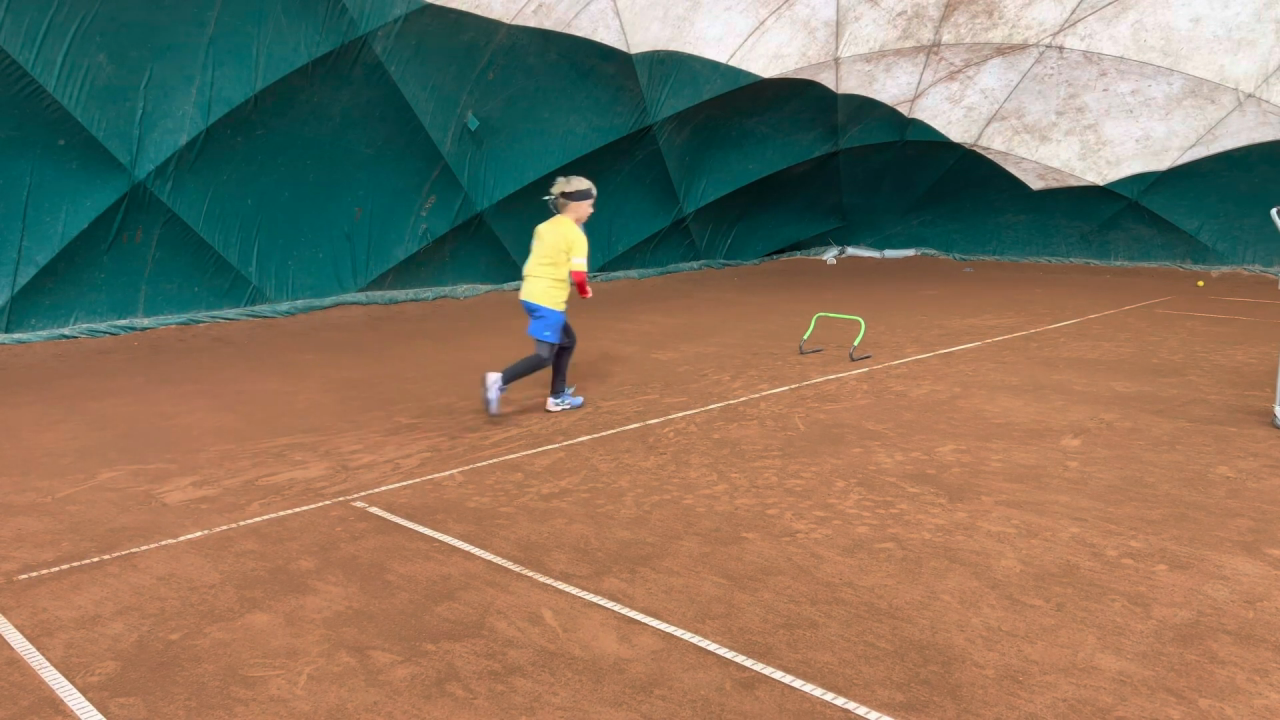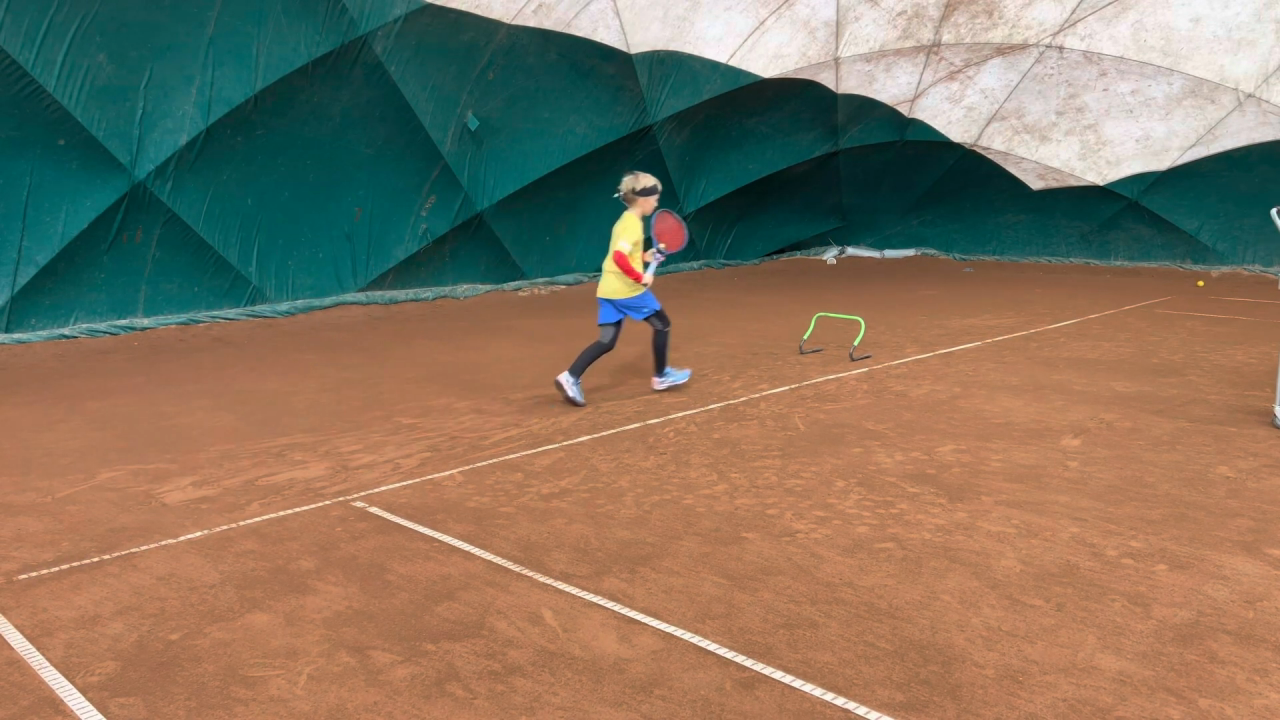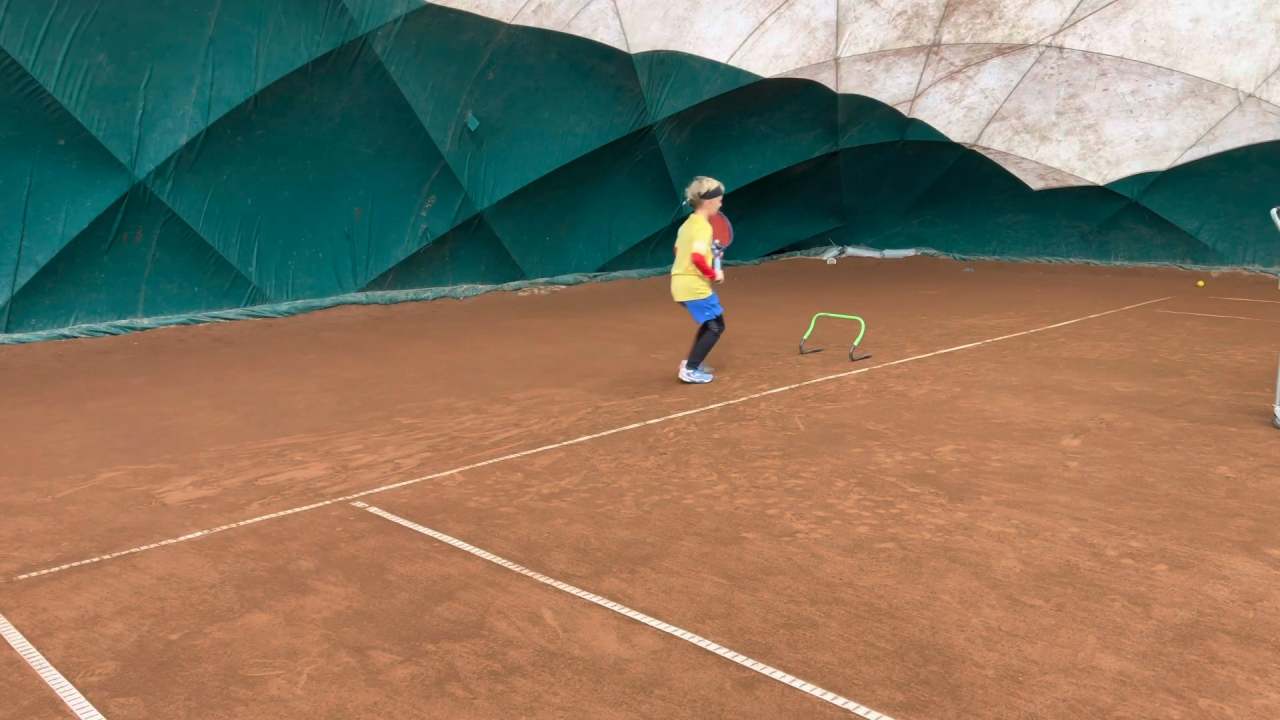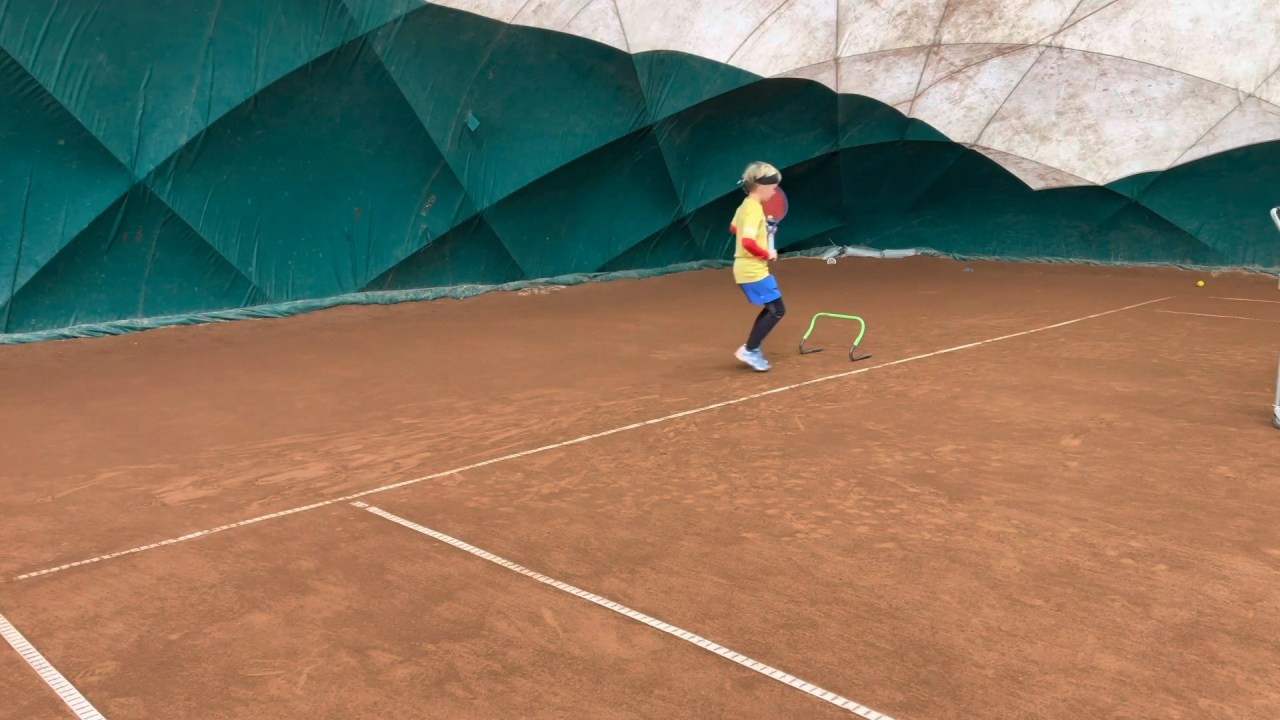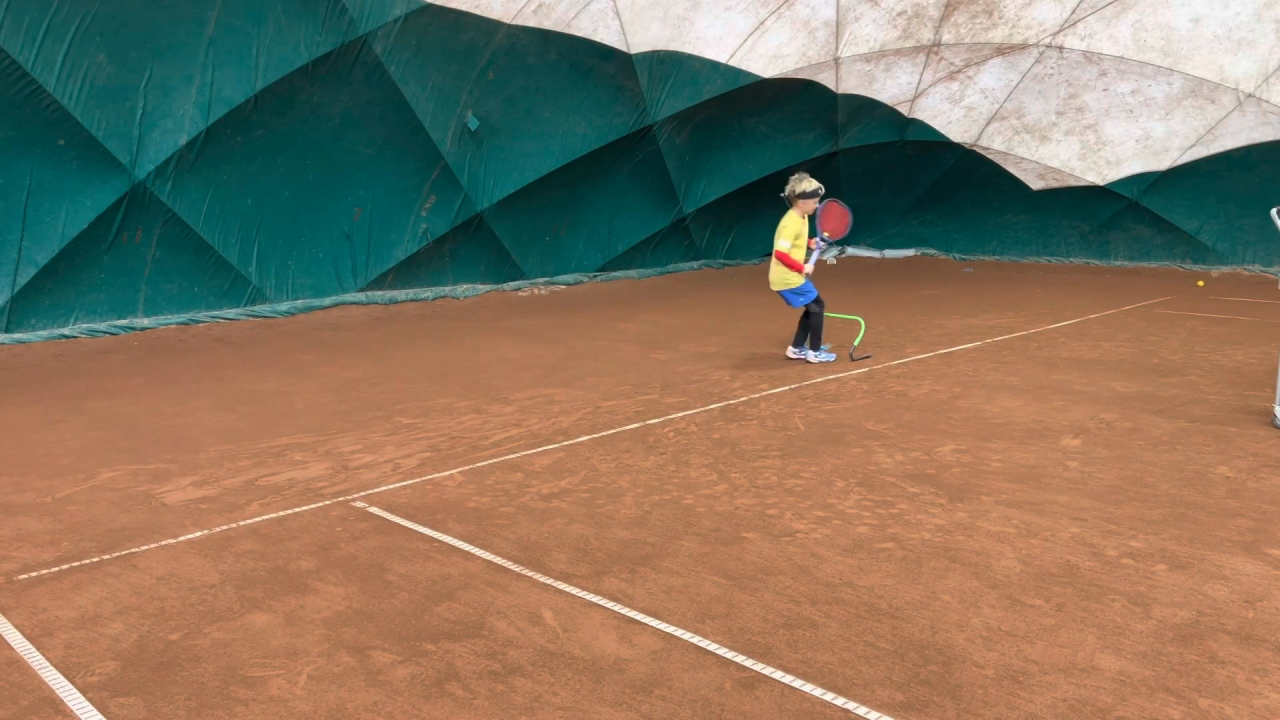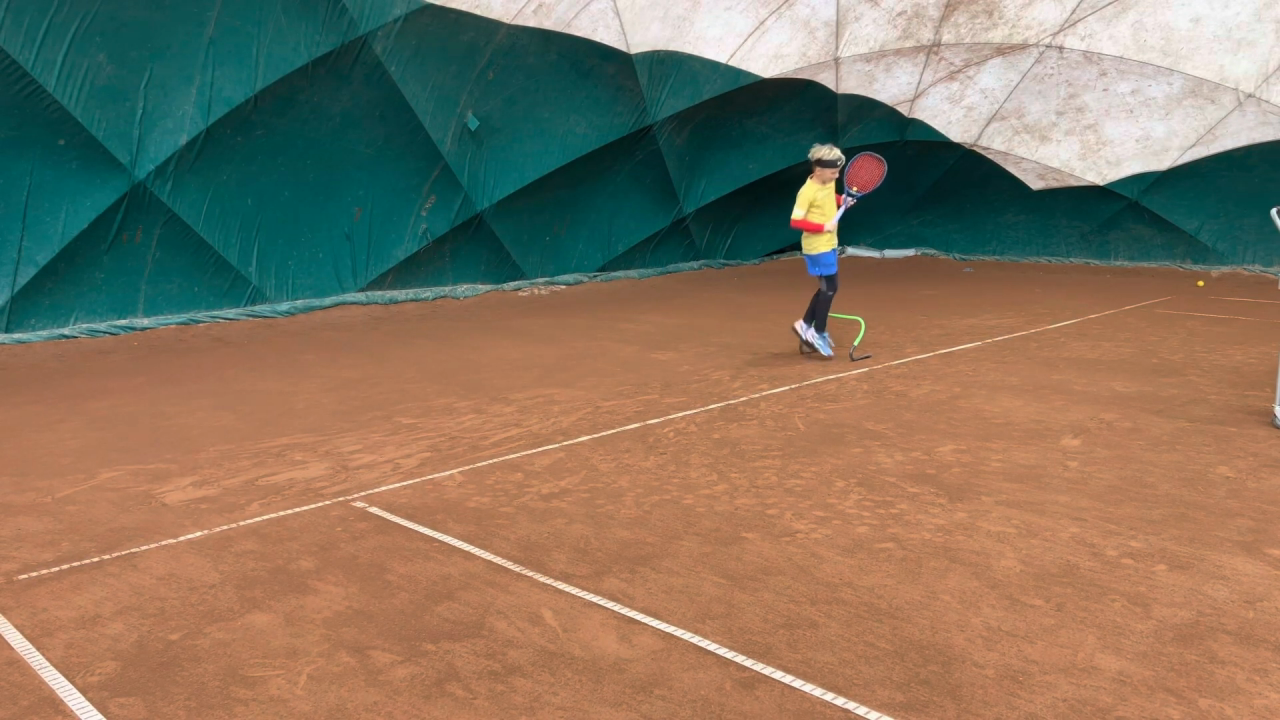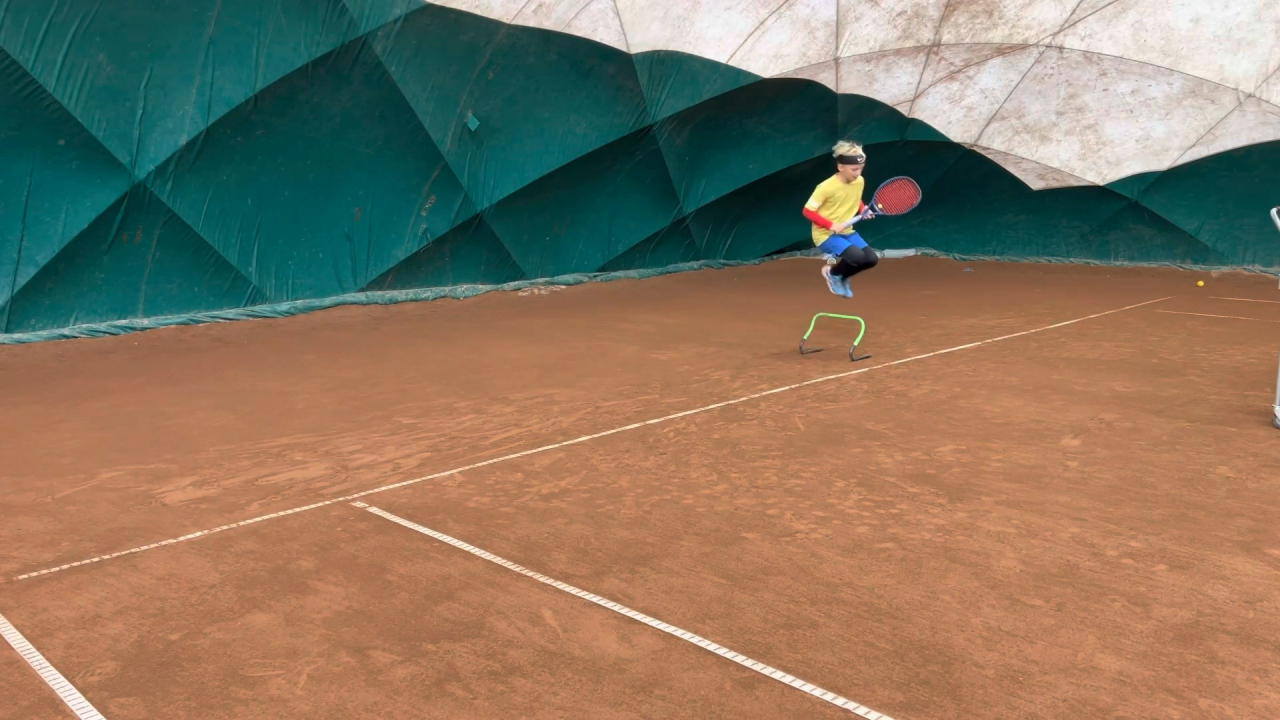
dt=0.2s
person 1, frame 1
left shoulder: (545, 228)
right shoulder: (576, 235)
left elbow: (539, 257)
right elbow: (578, 276)
right wrist: (584, 290)
left hip: (531, 292)
right hip: (547, 300)
left knee: (567, 340)
right knee: (544, 356)
left ankle: (558, 396)
right ankle: (499, 381)
person 1, frame 2
left shoulder: (623, 221)
right shoulder: (633, 225)
right elbow: (619, 257)
left wrist: (643, 256)
right wrist: (640, 277)
left hip: (608, 289)
right hip: (627, 290)
left knee: (607, 341)
right knee: (662, 325)
left ankle: (571, 378)
right ankle: (661, 376)
person 1, frame 3
left shoulder: (688, 224)
right shoulder: (703, 227)
right elbow: (697, 258)
right wrist: (713, 274)
left hip: (681, 286)
right hip: (696, 288)
left knee: (712, 324)
right knee: (716, 327)
left ankle: (693, 364)
right ankle: (691, 369)
person 1, frame 4
left shoulder: (744, 207)
right shoulder: (754, 210)
left elbow: (734, 228)
right elbow: (747, 242)
right wrist: (767, 253)
left hip: (745, 270)
right hip: (754, 271)
left knee: (771, 308)
right knee: (777, 310)
left ankle: (751, 350)
right ankle: (749, 350)
person 1, frame 5
left shoulder: (802, 218)
right shoulder: (791, 223)
right elbow: (780, 254)
left wrist: (810, 243)
right wrist: (802, 267)
left hip: (788, 277)
right hip: (789, 278)
left knee: (812, 307)
right knee: (817, 306)
left ankle: (797, 348)
right ankle: (814, 351)
person 1, frame 6
left shoulder: (829, 182)
right shoulder: (807, 191)
right elbow: (795, 221)
left wrist: (841, 200)
right wrist: (822, 226)
left hip: (829, 244)
right hip: (817, 246)
left knee: (827, 288)
right knee: (829, 288)
left ankle: (807, 325)
right ankle: (817, 332)
person 1, frame 7
left shoulder: (860, 182)
right shoulder: (826, 187)
right elbow: (808, 211)
left wrist: (864, 210)
right wrist: (830, 225)
left hip: (846, 232)
right hip: (826, 234)
left knee: (872, 258)
right knee: (857, 257)
left ankle: (842, 277)
right ankle: (834, 273)
